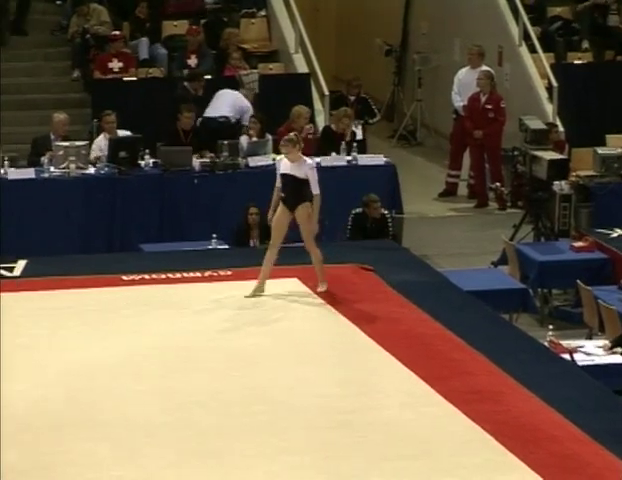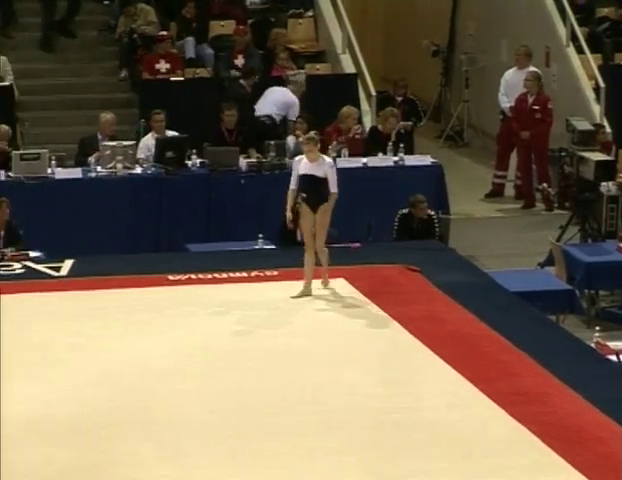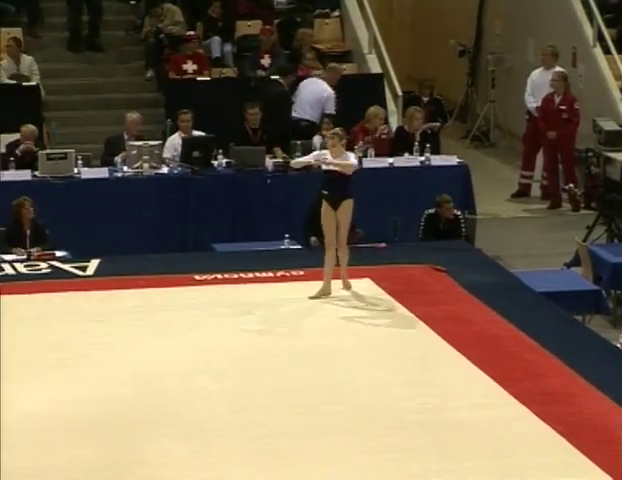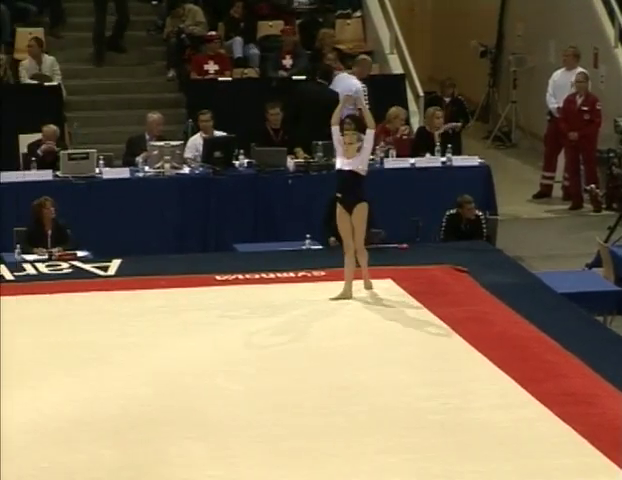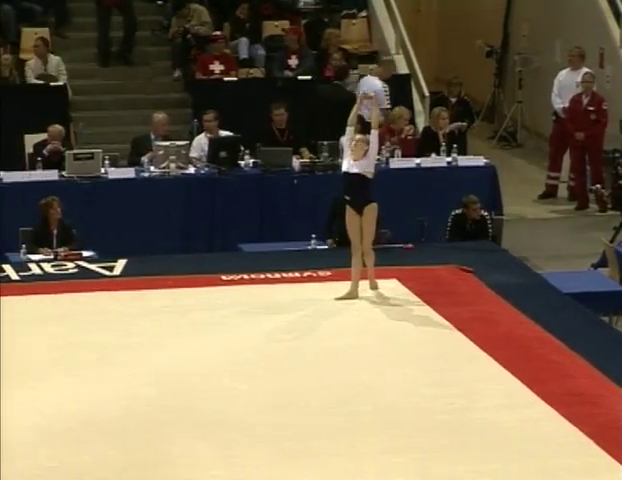
dt=0.4s
person 1, frame 1
left shoulder: (308, 165)
right shoulder: (280, 161)
left elbow: (316, 193)
left wrist: (314, 220)
right wrist: (272, 210)
left hip: (302, 205)
right hip: (284, 205)
left knee: (309, 244)
right knee: (273, 244)
left ankle: (322, 281)
right ankle: (260, 284)
person 1, frame 2
left shoulder: (327, 163)
right shoulder: (298, 162)
left elbow: (334, 192)
right elbow: (293, 187)
left wrist: (326, 215)
right wrist: (289, 209)
left hip: (322, 205)
right hip: (306, 205)
left knee: (319, 246)
right knee: (308, 246)
left ankle: (325, 275)
right ankle: (307, 286)
person 1, frame 3
left shoulder: (348, 157)
right shoulder: (321, 155)
left elbow: (352, 167)
right elbow: (294, 163)
left wrist: (329, 162)
right wrist: (310, 162)
left hip: (344, 201)
right hip: (327, 202)
left knee: (341, 241)
right knee: (329, 243)
left ankle: (344, 277)
right ankle: (326, 286)
person 1, frame 4
left shoulder: (363, 154)
right shoulder: (340, 153)
left elbow: (371, 127)
right elbow: (335, 125)
left wrist: (361, 106)
right wrist: (342, 104)
left hip: (358, 204)
right hip: (341, 204)
left knee: (358, 245)
right knee: (348, 247)
left ankle: (365, 277)
right ankle: (347, 288)
person 1, frame 5
left shoulder: (369, 159)
right shoulder: (347, 155)
left elbow: (374, 129)
right elbow: (350, 126)
left wrist: (375, 104)
right wrist: (359, 103)
left hip: (367, 206)
right hip: (351, 207)
left knee: (366, 247)
right knee: (355, 248)
left ankle: (371, 277)
right ankle: (354, 288)
person 2, frame 1
right shoulder: (461, 73)
right elbow: (455, 92)
right wrist: (461, 106)
right hip: (461, 115)
right knee: (455, 150)
left ankle: (474, 187)
right ankle: (451, 186)
person 2, frame 2
right shoulder: (509, 73)
right elbow: (501, 93)
right wrist: (509, 107)
right hip: (508, 116)
right knee: (502, 151)
left ankle: (520, 188)
right ankle: (498, 186)
person 2, frame 3
right shoulder: (535, 73)
right elbow: (528, 94)
right wrist: (535, 107)
right hip: (534, 116)
right knee: (528, 152)
left ankle: (547, 188)
right ankle: (524, 187)
person 2, frame 4
right shoulder: (557, 74)
right elbow: (549, 94)
right wrist: (556, 108)
right hip: (555, 116)
right knee: (549, 152)
right ankle: (546, 187)
person 2, frame 5
right shoulder: (562, 74)
right elbow: (554, 94)
right wrist: (561, 108)
right hip: (560, 117)
right knee: (555, 153)
left ankle: (574, 189)
right ankle: (551, 187)
person 3, frame 1
left shoulder: (497, 99)
right shoulder: (473, 98)
left elbow: (501, 121)
right elbow: (467, 118)
left wrist: (484, 132)
right wrist: (472, 131)
left hip: (492, 140)
right hip: (474, 139)
left knee: (495, 168)
right knee: (477, 168)
left ankle: (501, 200)
right ankle: (482, 198)
person 3, frame 2
left shoulder: (544, 100)
right shoulder: (520, 99)
left elbow: (548, 122)
right elbow: (514, 119)
left wrist: (531, 133)
right wrist: (519, 132)
left hip: (539, 140)
right hip: (522, 140)
left knee: (542, 169)
right knee: (524, 169)
left ankle: (548, 201)
right ankle: (528, 199)
person 3, frame 3
left shoulder: (571, 100)
right shoulder: (547, 99)
left elbow: (575, 122)
right elbow: (541, 119)
left wrist: (558, 133)
right wrist: (546, 132)
left hip: (565, 140)
right hip: (548, 140)
left knee: (569, 169)
right knee: (551, 169)
left ankle: (574, 201)
right ankle: (555, 200)
person 3, frame 4
left shoulder: (593, 100)
right shoulder: (569, 99)
left elbow: (596, 123)
right elbow: (562, 119)
left wrist: (579, 134)
right wrist: (568, 133)
left hip: (587, 141)
right hip: (570, 140)
left knee: (590, 170)
right knee: (572, 170)
left ankle: (596, 202)
right ankle: (576, 200)
person 3, frame 5
left shoulder: (599, 100)
right shoulder: (575, 99)
left elbow: (603, 123)
right elbow: (568, 119)
left wrist: (586, 134)
right wrist: (574, 133)
left hip: (593, 141)
right hip: (576, 141)
left knee: (596, 170)
right knee: (578, 170)
left ankle: (601, 202)
right ankle: (582, 201)
